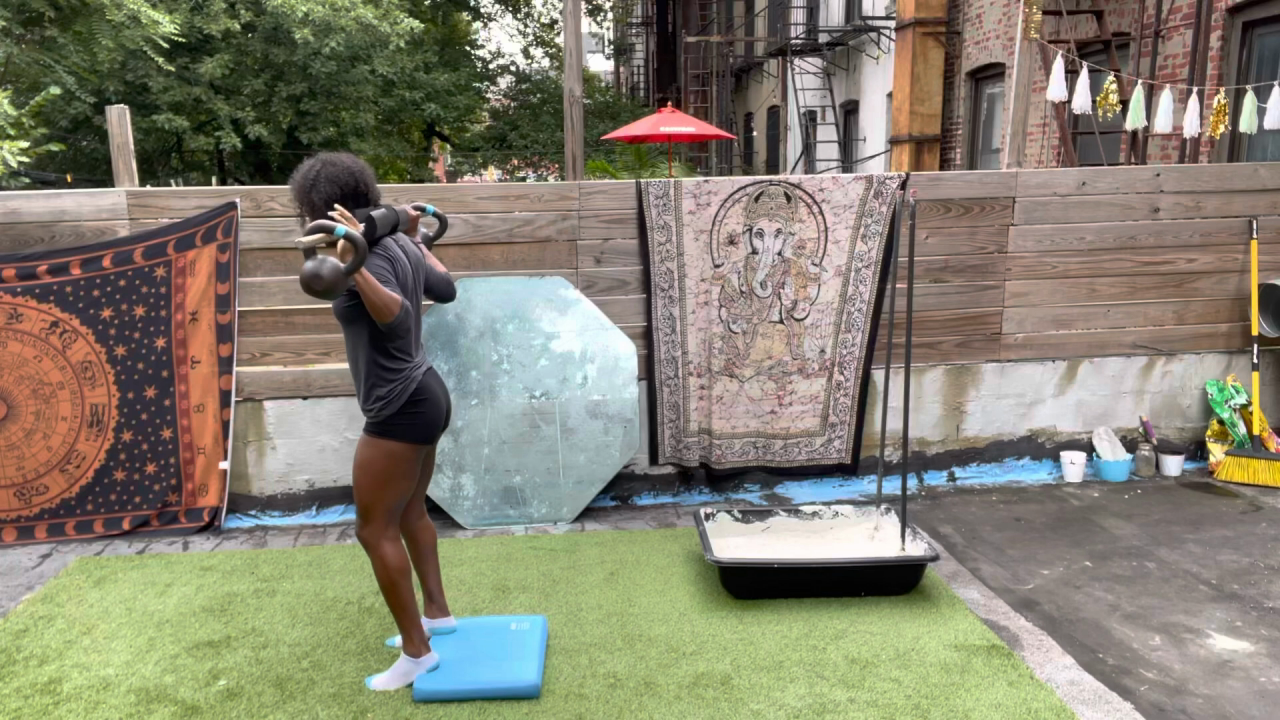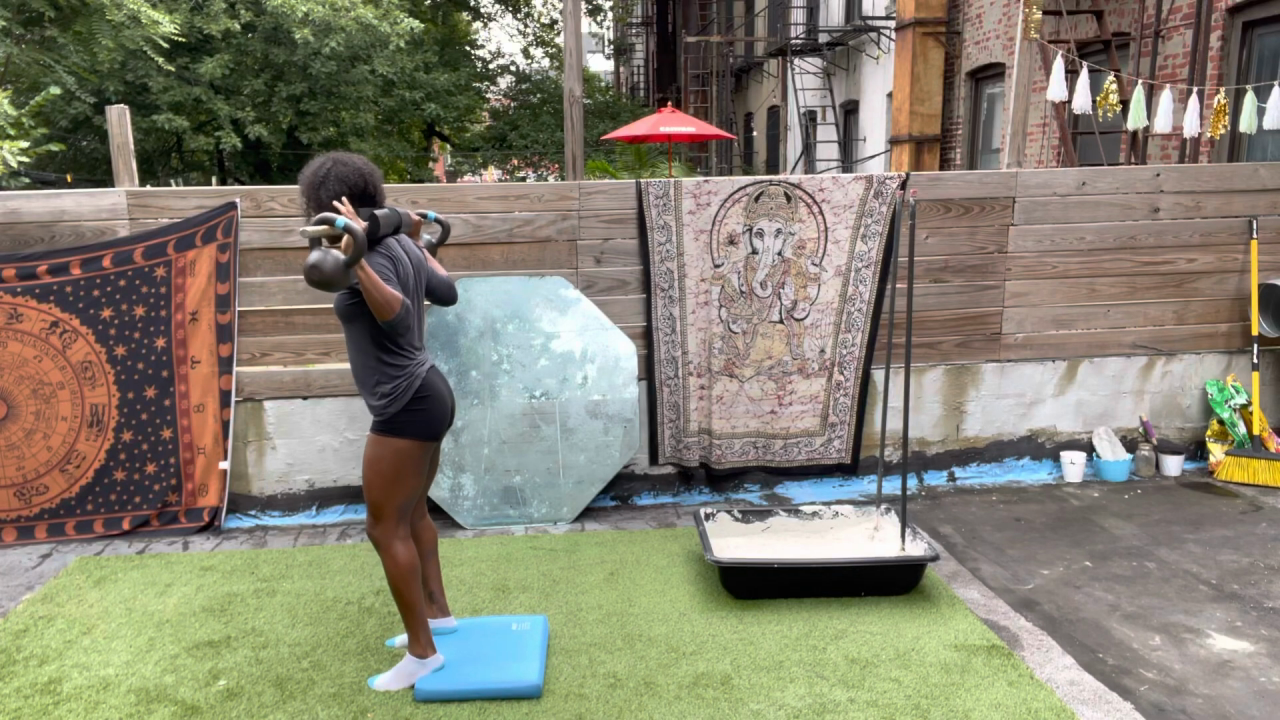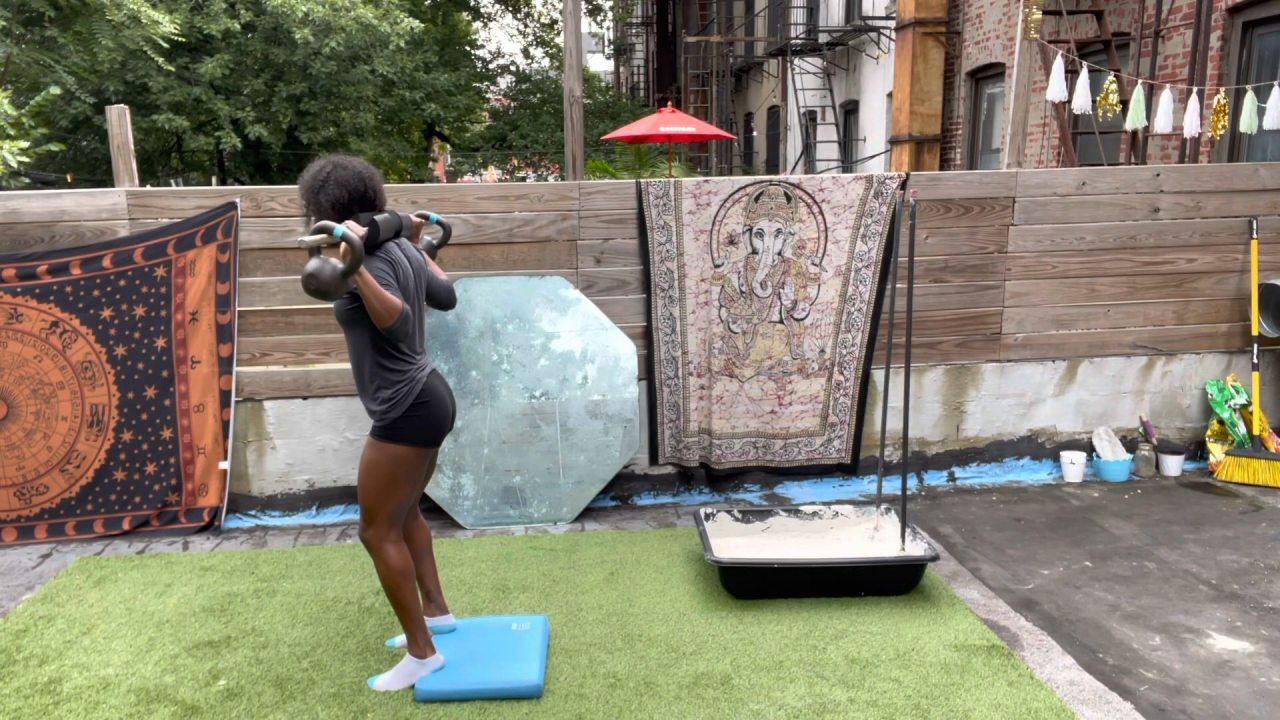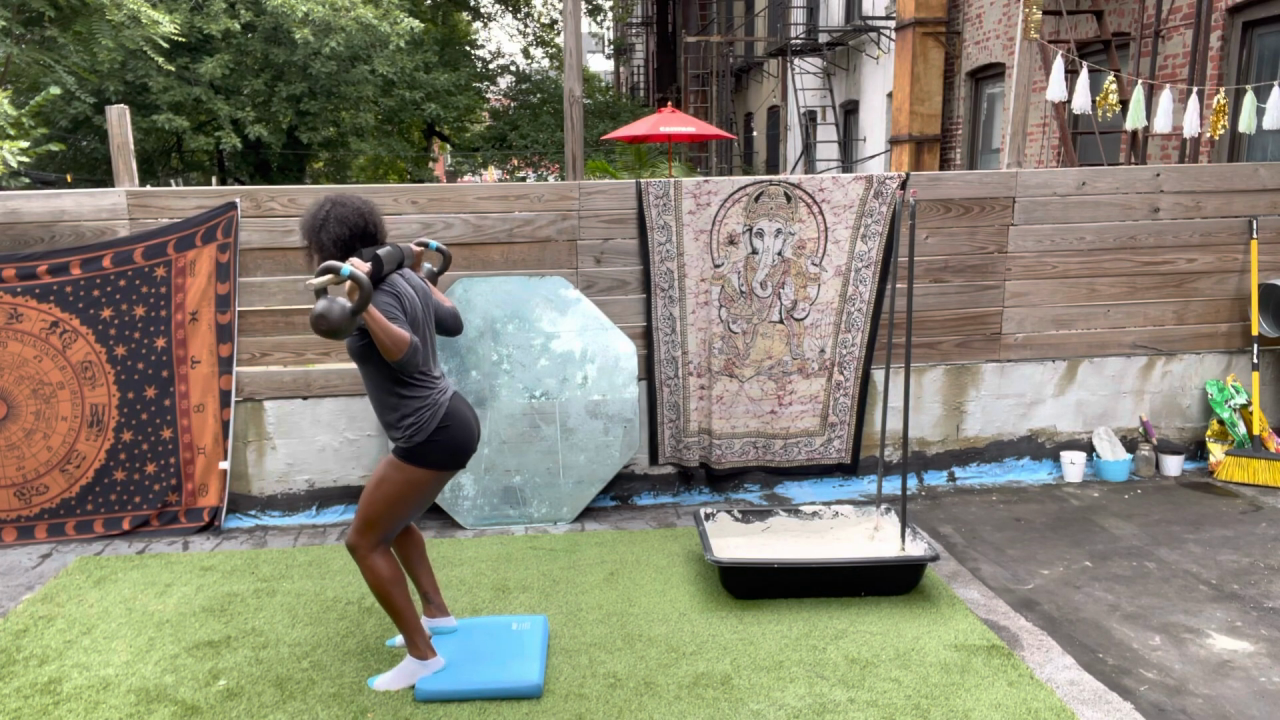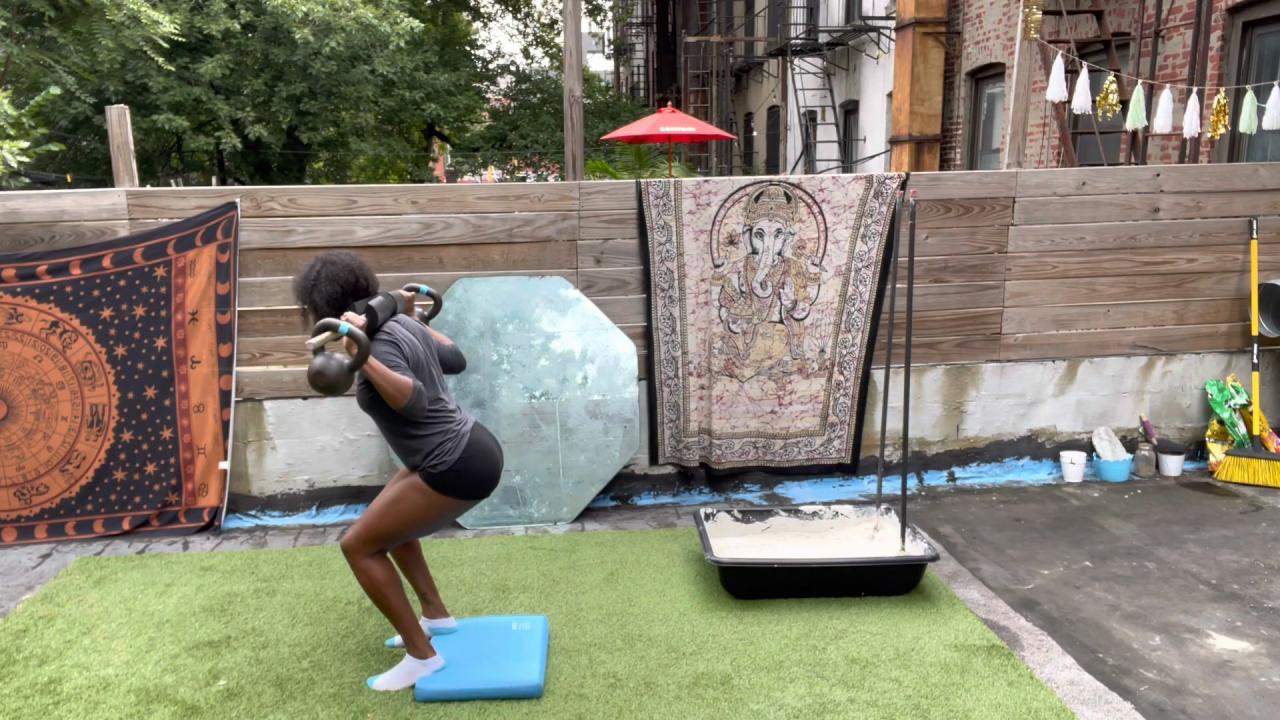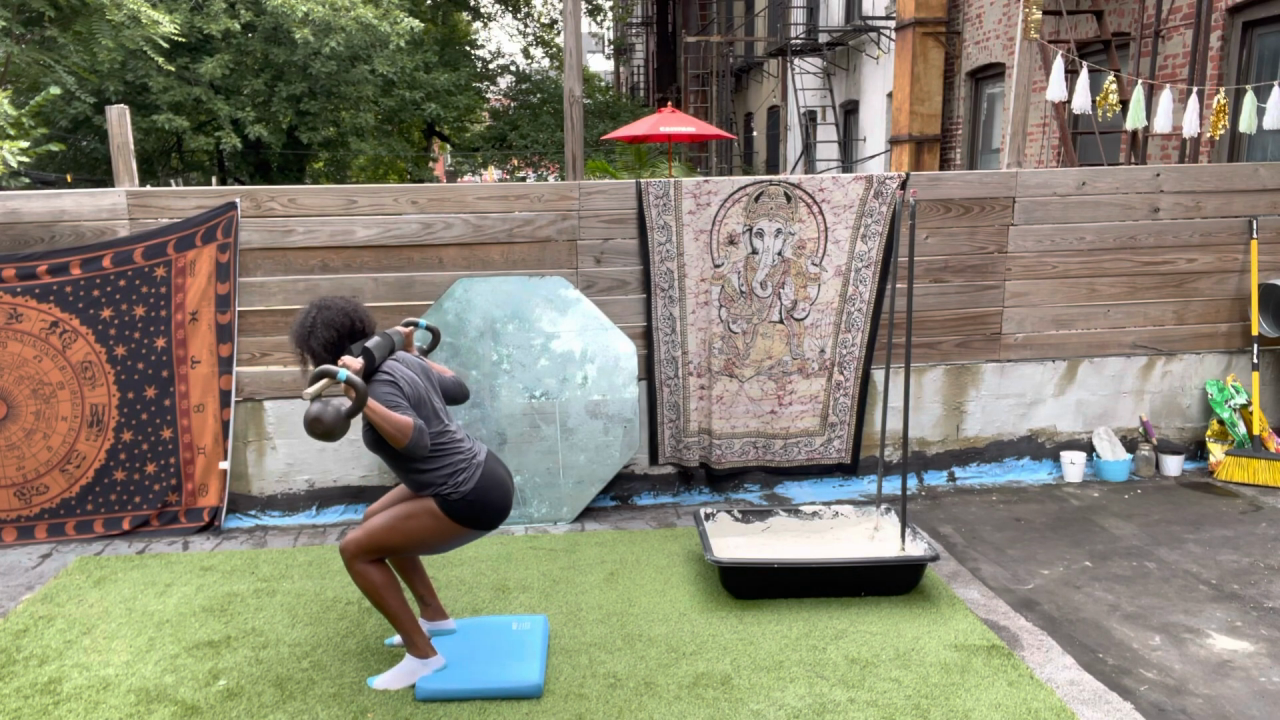
dt=0.7s
person 1, frame 1
left shoulder: (372, 255)
right shoulder: (397, 246)
left elbow: (397, 319)
right elbow: (446, 290)
left wrist: (352, 266)
left hip: (400, 409)
right hip: (422, 398)
left knee: (374, 530)
right knee: (408, 512)
left ankle: (416, 651)
right ankle: (438, 613)
person 1, frame 2
left shoulder: (373, 253)
right shoulder: (399, 246)
left elbow: (398, 317)
right elbow: (447, 292)
left wrist: (356, 261)
left hip: (405, 407)
right hip: (427, 396)
left knee: (386, 529)
right knee: (412, 513)
left ankle: (423, 652)
right ankle: (438, 612)
person 1, frame 3
left shoulder: (373, 259)
right shoulder: (398, 249)
left elbow: (398, 324)
right elbow: (447, 297)
left wrist: (355, 269)
left hip: (407, 412)
right hip: (427, 399)
left knee: (378, 532)
right knee: (402, 514)
left ankle: (422, 653)
right ankle: (436, 612)
person 1, frame 4
left shoulder: (379, 293)
right shoulder: (403, 280)
left elbow: (410, 357)
right elbow: (453, 323)
left wrist: (362, 307)
left hip: (431, 437)
right hip: (450, 421)
left knee: (364, 541)
right knee: (391, 518)
left ankle: (422, 654)
right ankle: (437, 613)
person 1, frame 5
left shoulder: (378, 344)
right shoulder: (401, 326)
left elbow: (416, 403)
right elbow: (456, 360)
left wrist: (361, 359)
left hip: (459, 469)
right hip: (470, 450)
left knee: (359, 544)
right knee: (385, 520)
left ankle: (422, 655)
right ankle: (436, 615)
person 1, frame 6
left shoulder: (379, 385)
right shoulder: (401, 363)
left elbow: (417, 442)
right elbow: (459, 391)
left wrist: (361, 401)
left hip: (473, 500)
right hip: (481, 476)
left knee: (356, 548)
right knee: (376, 522)
left ankle: (422, 654)
right ankle: (434, 616)
